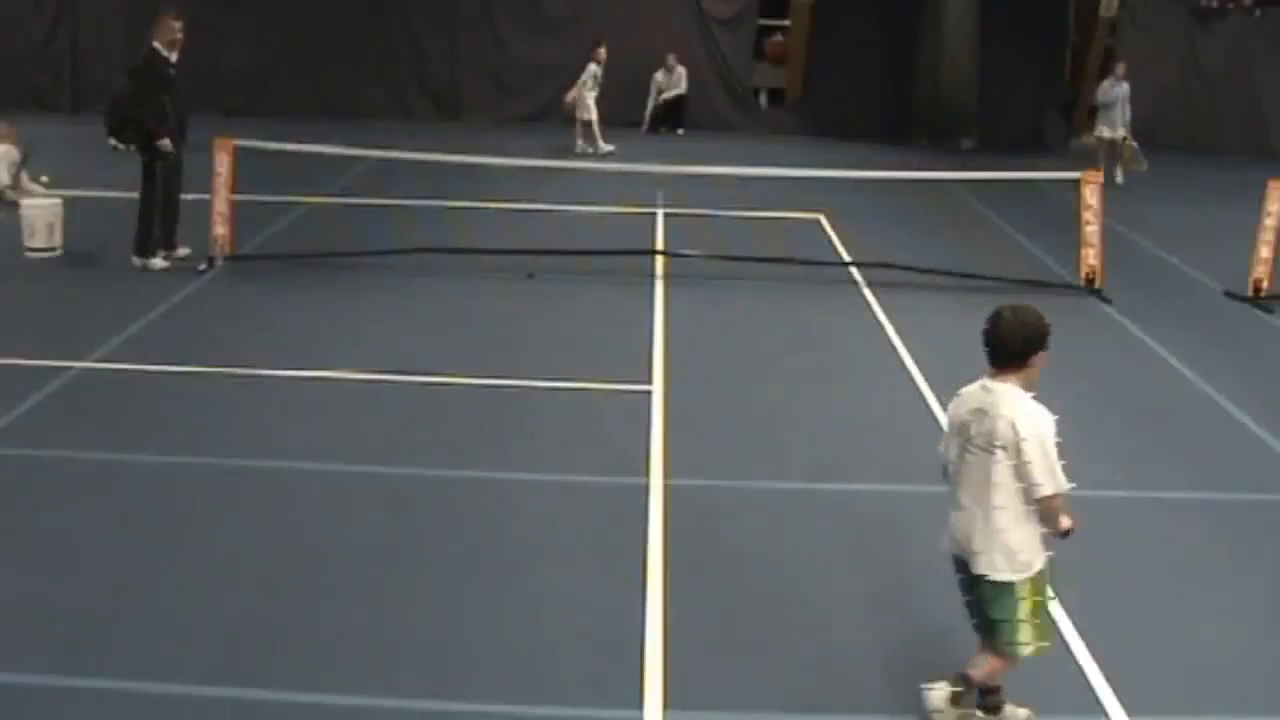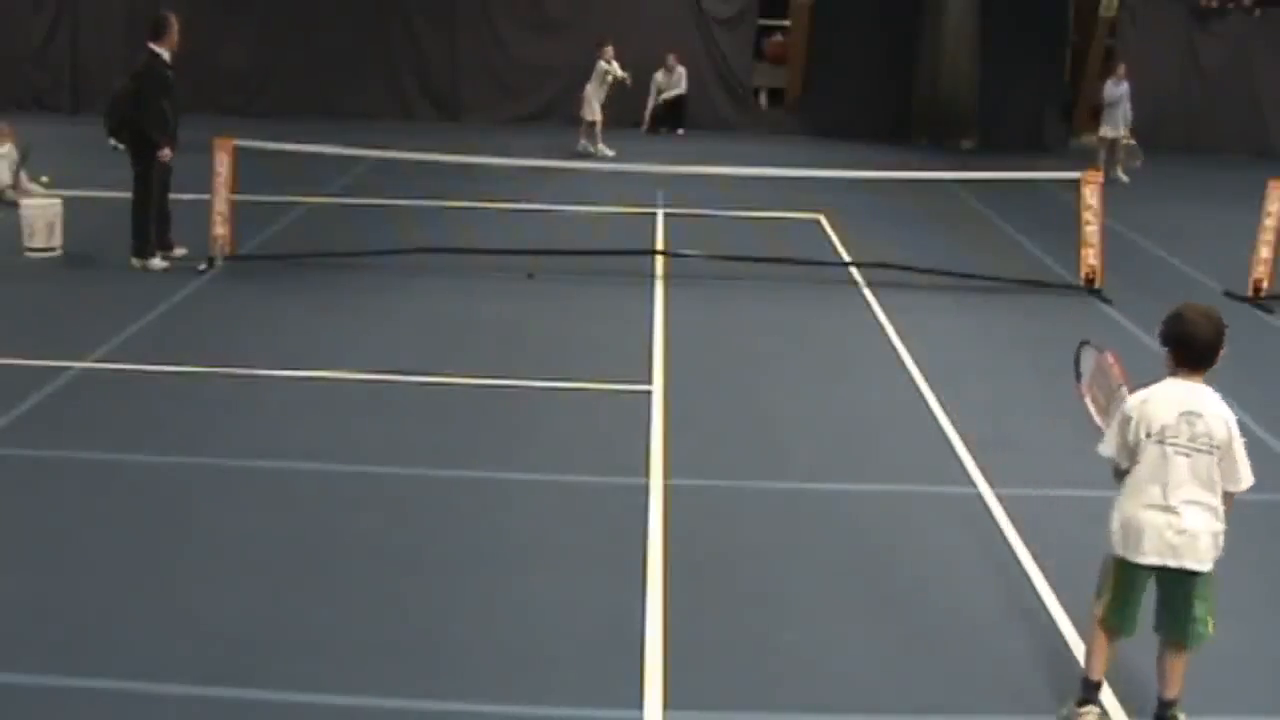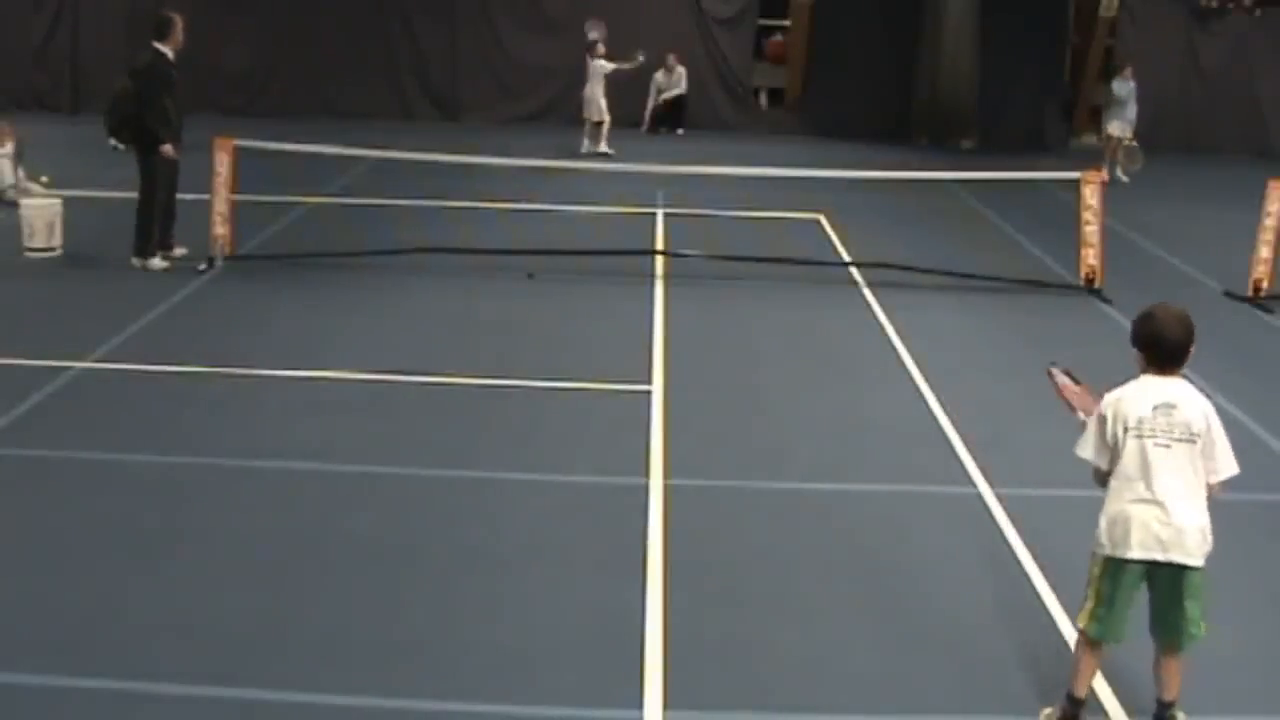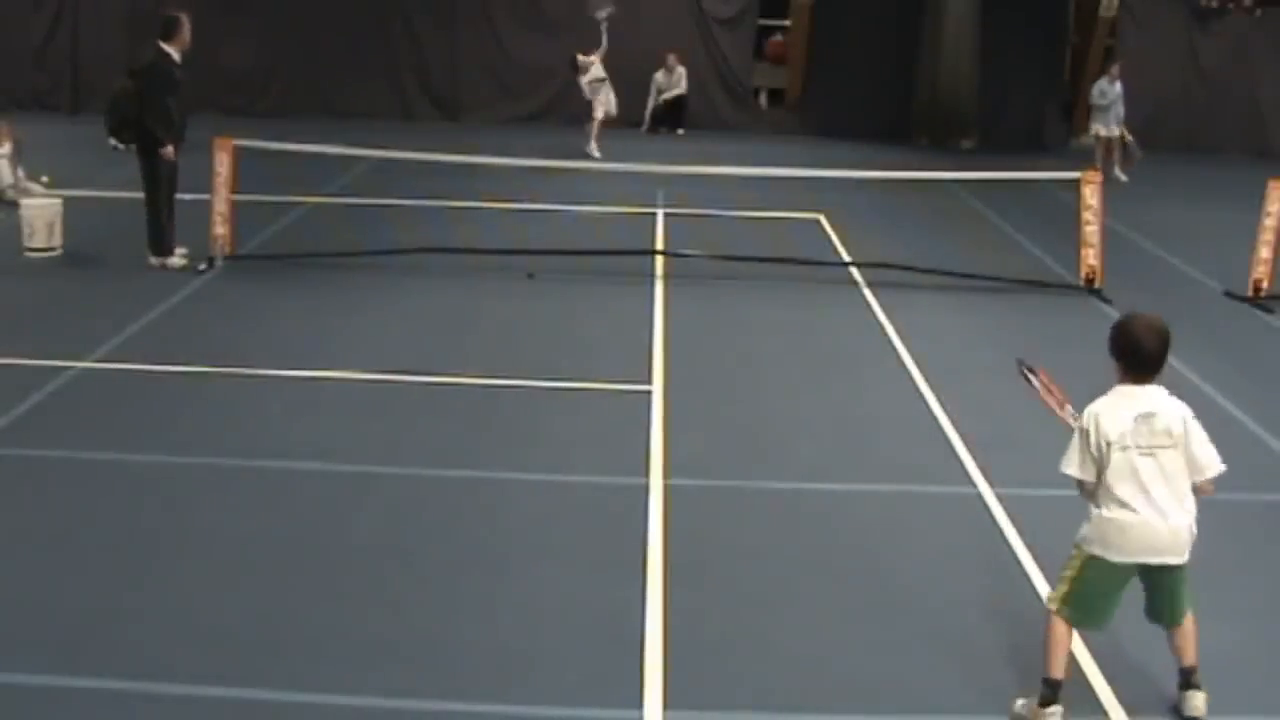
dt=0.7s
person 1, frame 1
left shoulder: (962, 401)
right shoulder: (1031, 417)
right elbow: (1047, 496)
right wrist: (1061, 521)
left hip: (966, 537)
right hip: (1009, 547)
left knee: (996, 631)
right knee: (1018, 641)
person 1, frame 2
left shoulder: (1140, 403)
right shoulder: (1223, 416)
left elbow: (1120, 470)
right elbow: (1230, 491)
left hip: (1137, 531)
right hip: (1194, 539)
left knee: (1107, 618)
right knee: (1178, 636)
person 1, frame 3
left shoulder: (1116, 401)
right shoulder: (1201, 408)
left elbow: (1101, 474)
right elbow: (1212, 484)
left hip: (1125, 529)
right hip: (1184, 535)
left knee: (1094, 628)
right knee: (1172, 637)
person 1, frame 4
left shoulder: (1098, 413)
right shoulder: (1180, 412)
left elbow: (1087, 487)
right elbow: (1207, 483)
left hip: (1113, 534)
right hip: (1171, 536)
left knee: (1062, 610)
right knee: (1178, 613)
person 2, frame 1
left shoulder: (170, 62)
right shoulder: (149, 63)
right elbow: (140, 104)
right wrist: (157, 136)
left hip: (173, 139)
right hip: (157, 142)
left knee: (171, 194)
right knee: (153, 195)
left ankle: (167, 244)
right ankle: (143, 252)
person 2, frame 2
left shoulder: (160, 63)
right shoulder: (149, 67)
right elbow: (145, 111)
right wrist: (159, 144)
left hip: (161, 142)
right hip: (148, 145)
left knee: (160, 195)
right knee: (146, 197)
left ankle: (163, 244)
right ankle: (142, 253)
person 2, frame 3
left shoulder: (163, 62)
right shoulder: (152, 65)
right elbow: (149, 107)
right wrist: (162, 140)
left hip: (166, 140)
right hip: (154, 143)
left knee: (167, 194)
right knee: (152, 195)
left ankle: (164, 244)
right ankle: (143, 253)
person 2, frame 4
left shoulder: (169, 62)
right shoulder: (157, 65)
right elbow: (152, 108)
right wrist: (163, 142)
left hip: (168, 140)
right hip: (156, 143)
left knee: (167, 195)
right knee: (158, 197)
left ankle: (166, 245)
right ankle: (160, 252)
